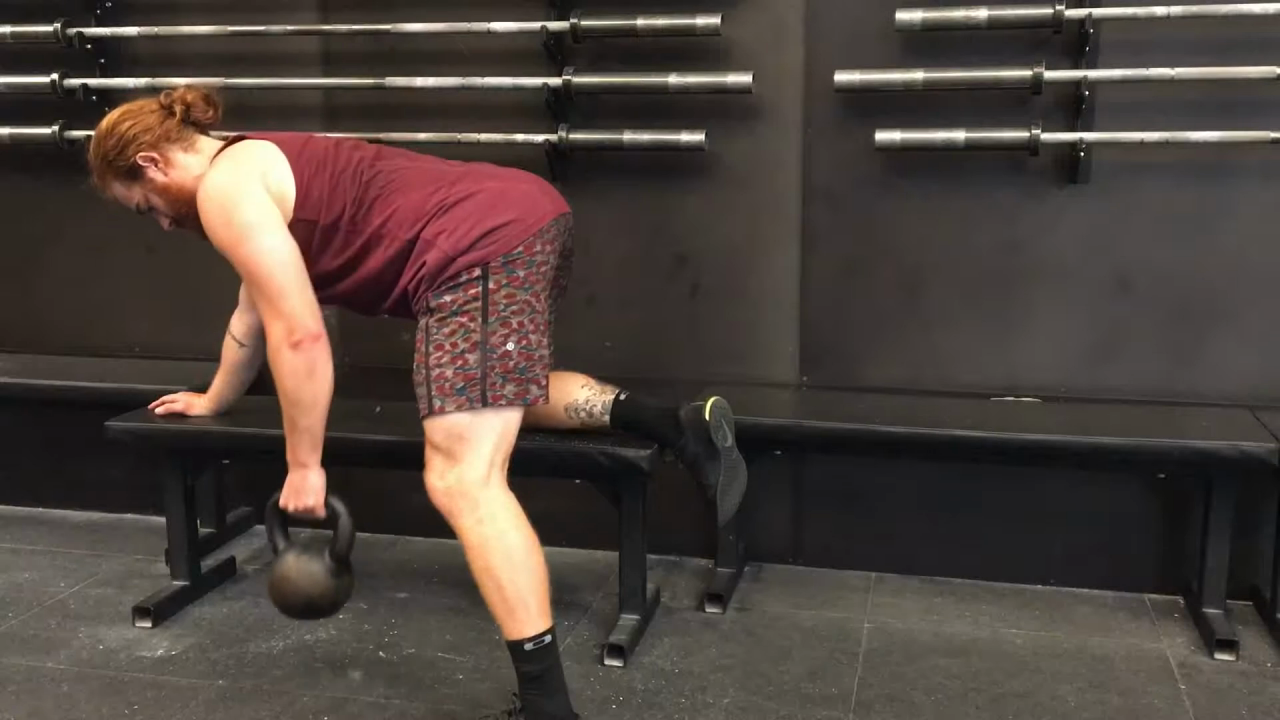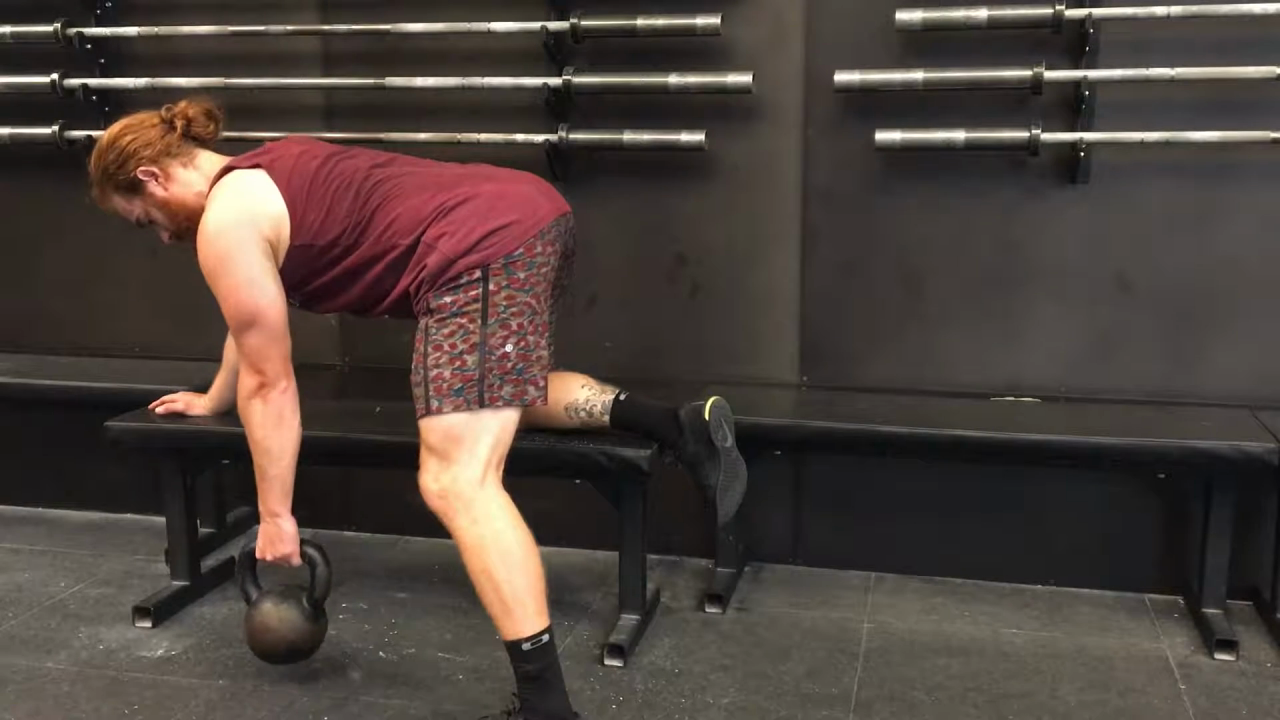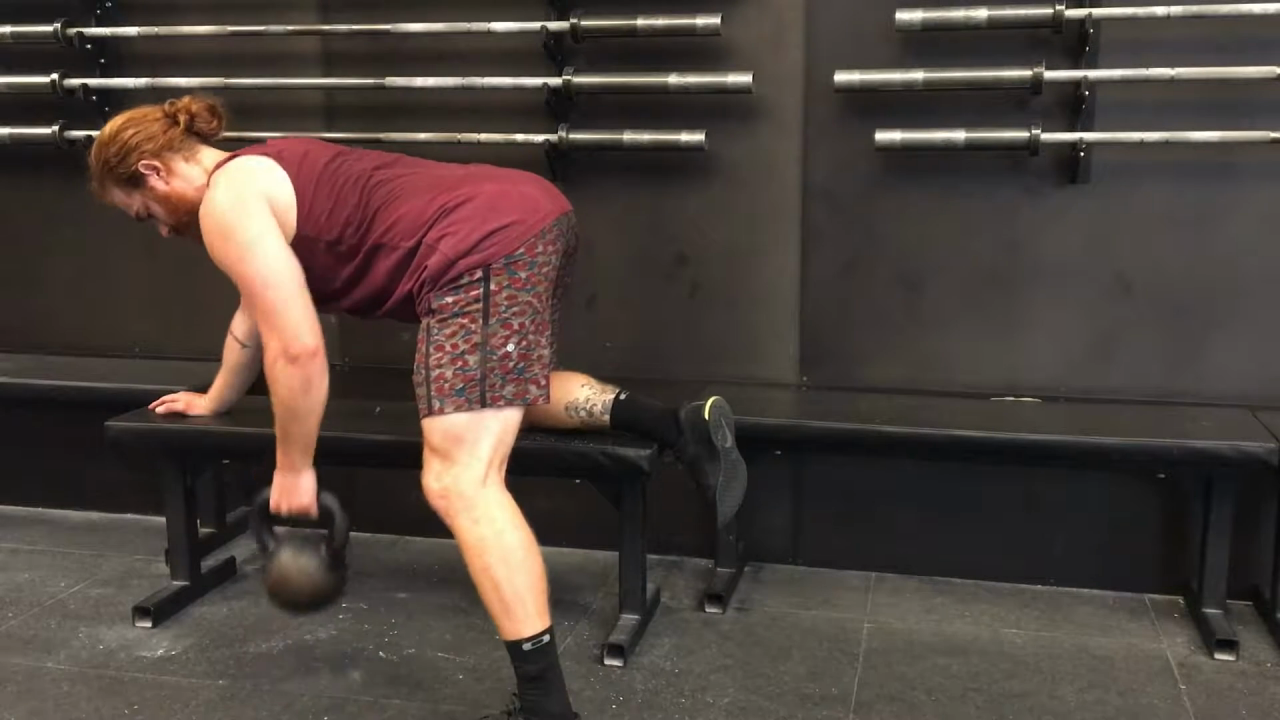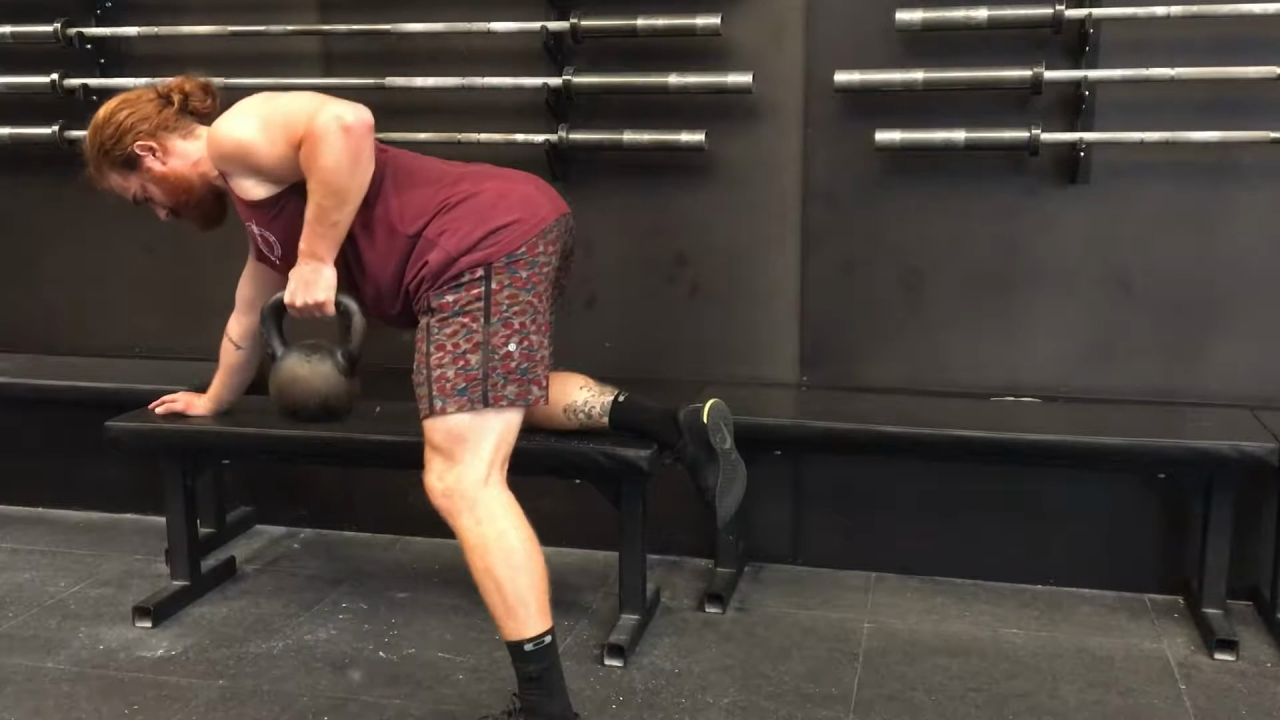
dt=0.7s
person 1, frame 1
left shoulder: (225, 189)
right shoulder: (261, 169)
left elbow: (300, 335)
right elbow: (255, 316)
left wrist: (304, 469)
right wrist: (212, 401)
left hip: (482, 247)
right hip: (525, 213)
left knee: (462, 483)
right knee: (498, 391)
right ankle: (682, 426)
person 1, frame 2
left shoulder: (226, 223)
right shoulder: (264, 176)
left elbow: (269, 382)
right elbow: (254, 331)
left wrist: (275, 517)
right wrist: (213, 401)
left hip: (481, 248)
right hip: (529, 211)
left knee: (458, 485)
right knee: (495, 393)
right ankle: (682, 425)
person 1, frame 3
left shoulder: (227, 202)
right shoulder: (263, 173)
left elbow: (297, 349)
right elbow: (259, 314)
left wrist: (293, 470)
right wrist: (214, 399)
left hip: (485, 249)
right hip: (529, 211)
left knee: (460, 485)
right knee: (500, 392)
right ankle: (683, 426)
person 1, frame 4
left shoulder: (238, 136)
right shoulder: (257, 190)
left elbow: (346, 125)
right elbow: (249, 313)
left wrist: (316, 258)
right wrist: (214, 400)
left hip: (484, 244)
right hip: (522, 218)
left knee: (462, 484)
right knee: (500, 394)
right ankle: (681, 428)
